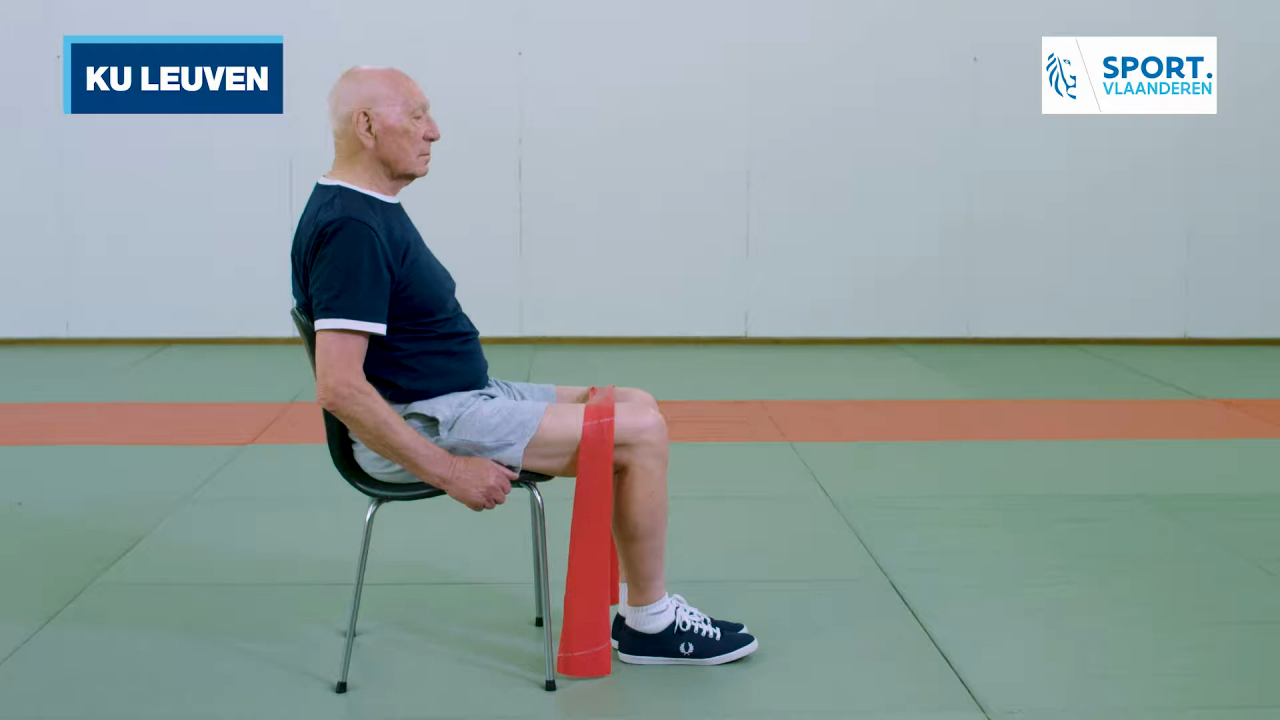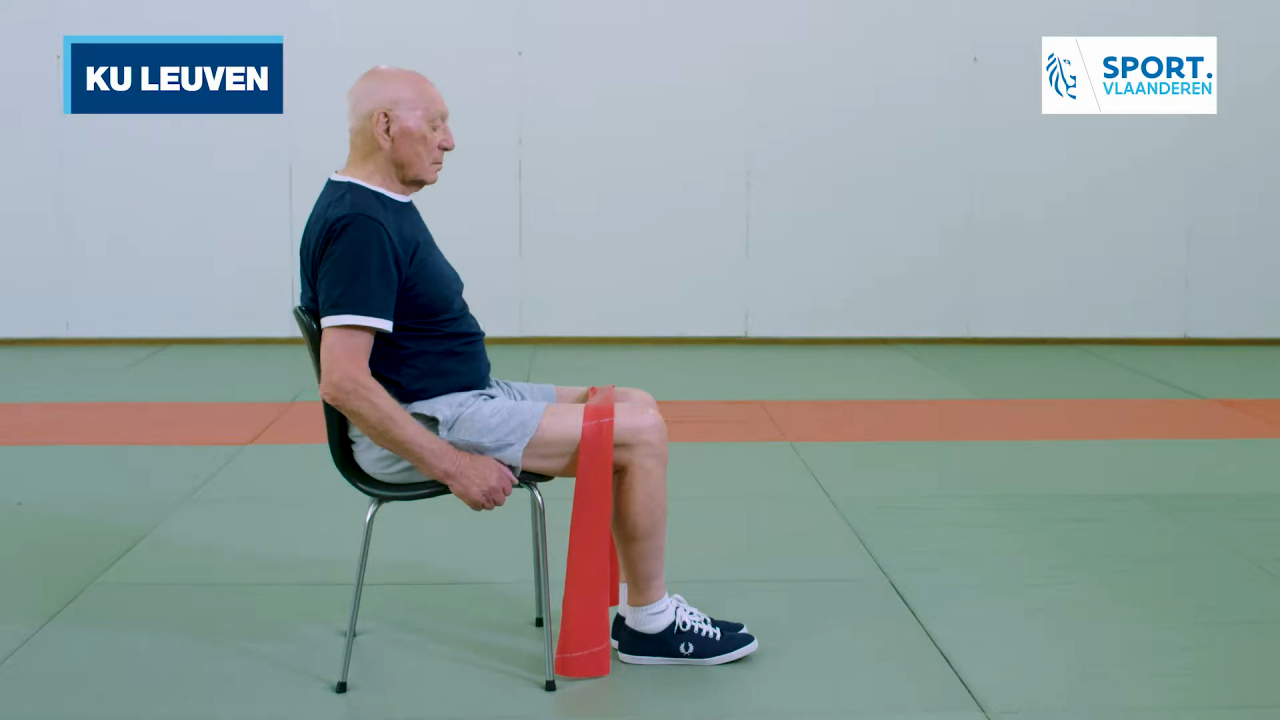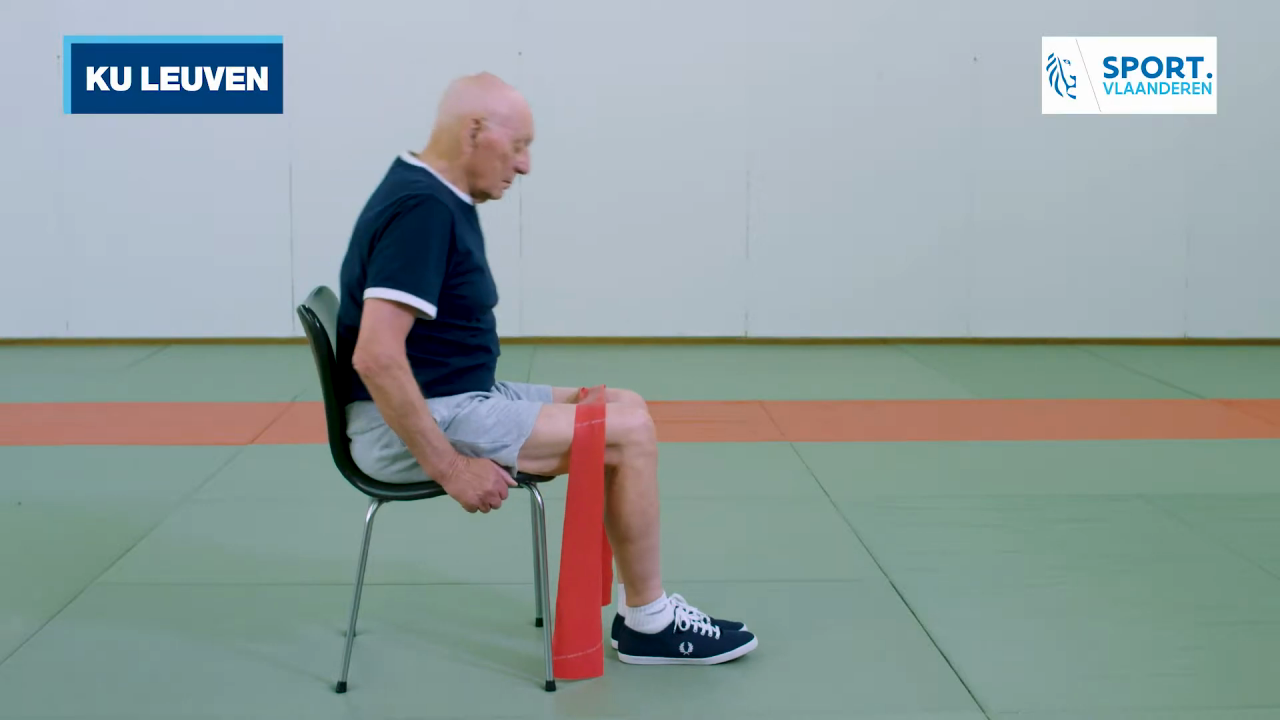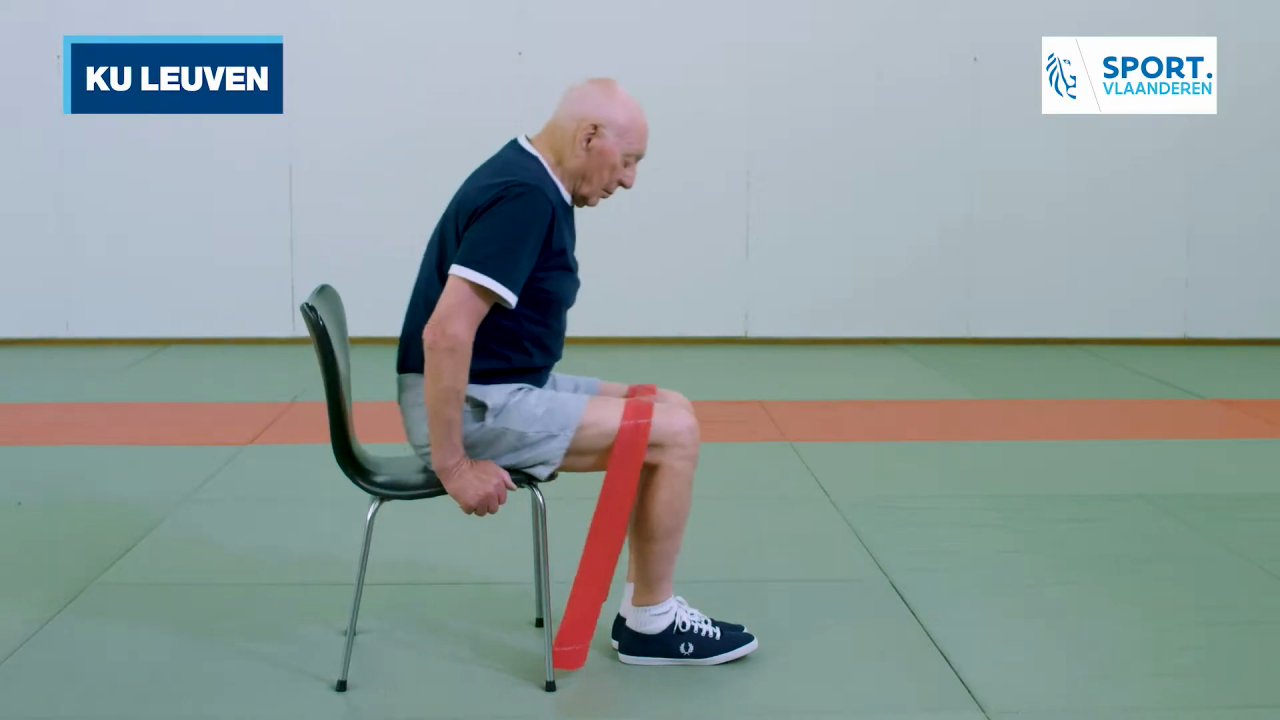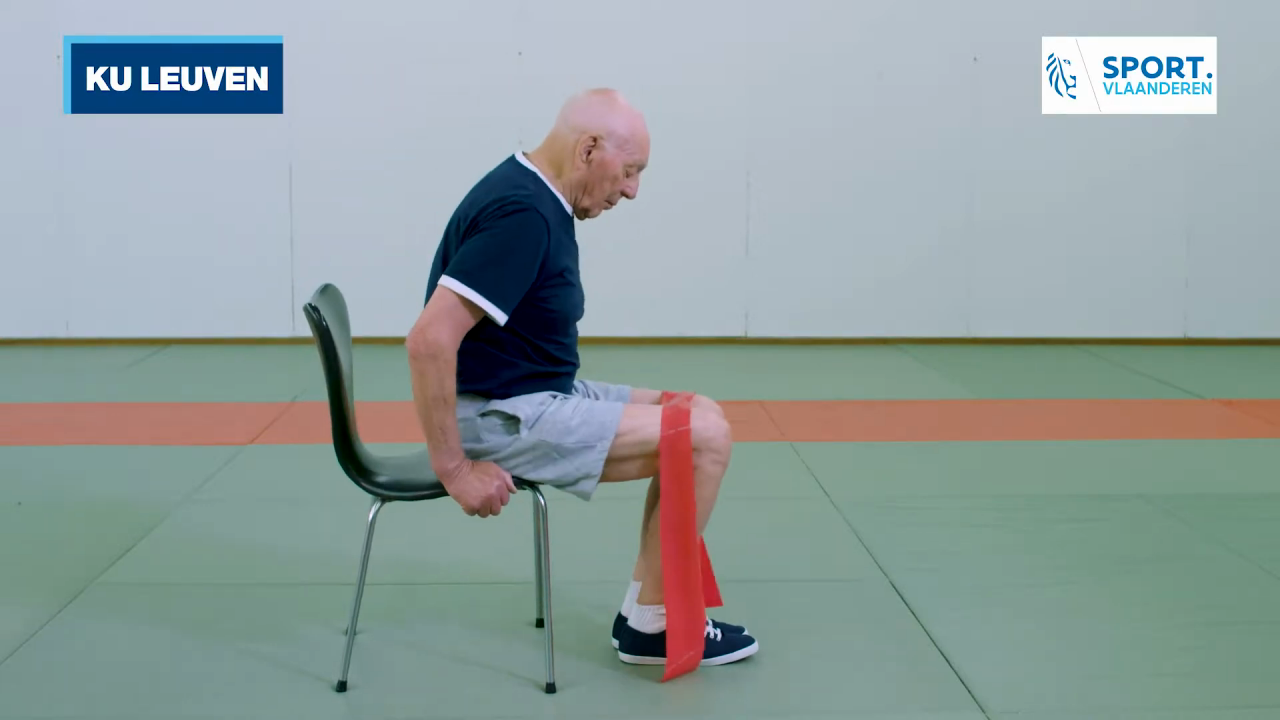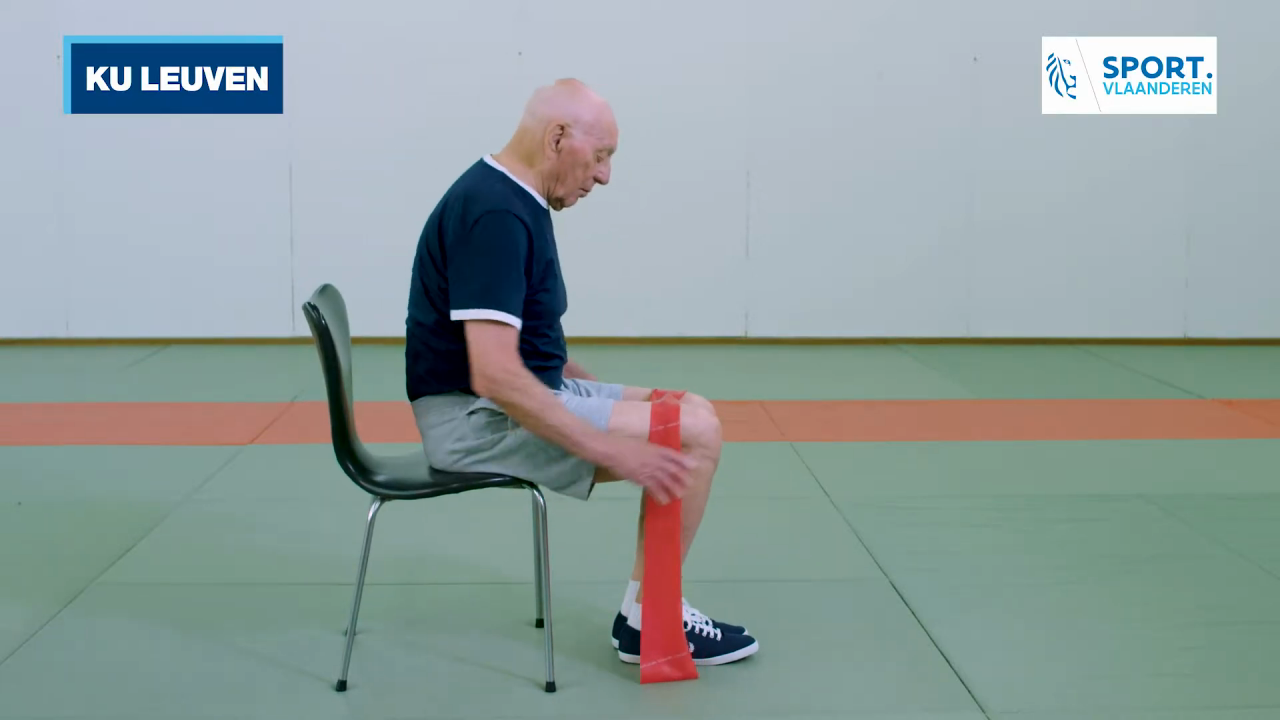
dt=0.5s
person 1, frame 1
left shoulder: (370, 209)
right shoulder: (350, 228)
right elbow: (339, 387)
right wrist: (447, 471)
left hip: (465, 397)
right hip: (427, 426)
left knee: (635, 409)
right knee: (641, 433)
left ankle: (644, 606)
right ankle: (649, 622)
person 1, frame 2
left shoulder: (383, 206)
right shoulder: (359, 223)
right elbow: (343, 381)
right wrist: (450, 466)
left hip: (462, 398)
right hip: (425, 425)
left knee: (635, 408)
right knee: (640, 434)
left ankle: (644, 606)
right ankle: (651, 623)
person 1, frame 3
left shoulder: (434, 197)
right shoulder: (423, 208)
right elbow: (377, 356)
right wrist: (449, 467)
left hip: (459, 399)
right hip: (418, 424)
left knee: (625, 408)
right knee: (629, 435)
left ankle: (643, 608)
right ankle: (650, 623)
person 1, frame 4
left shoulder: (529, 181)
right shoulder: (524, 197)
right elbow: (446, 333)
right wrist: (452, 464)
left hip: (509, 388)
right hip: (473, 406)
left knee: (672, 411)
right knee: (672, 435)
left ankle: (644, 607)
right ankle: (651, 623)
person 1, frame 5
left shoulder: (534, 197)
right shoulder: (521, 213)
right elbow: (431, 340)
right wrist: (453, 468)
left hip: (538, 395)
right hip: (503, 418)
left knee: (702, 416)
right knee: (705, 439)
left ankle: (650, 608)
right ankle: (653, 623)
person 1, frame 6
left shoulder: (508, 198)
right shoulder: (496, 215)
right elbow: (495, 376)
left wrist: (609, 407)
right wrist: (612, 452)
left hip: (514, 399)
right hip: (481, 418)
left knee: (692, 415)
right knee: (694, 438)
left ankle: (647, 608)
right ankle: (651, 623)
